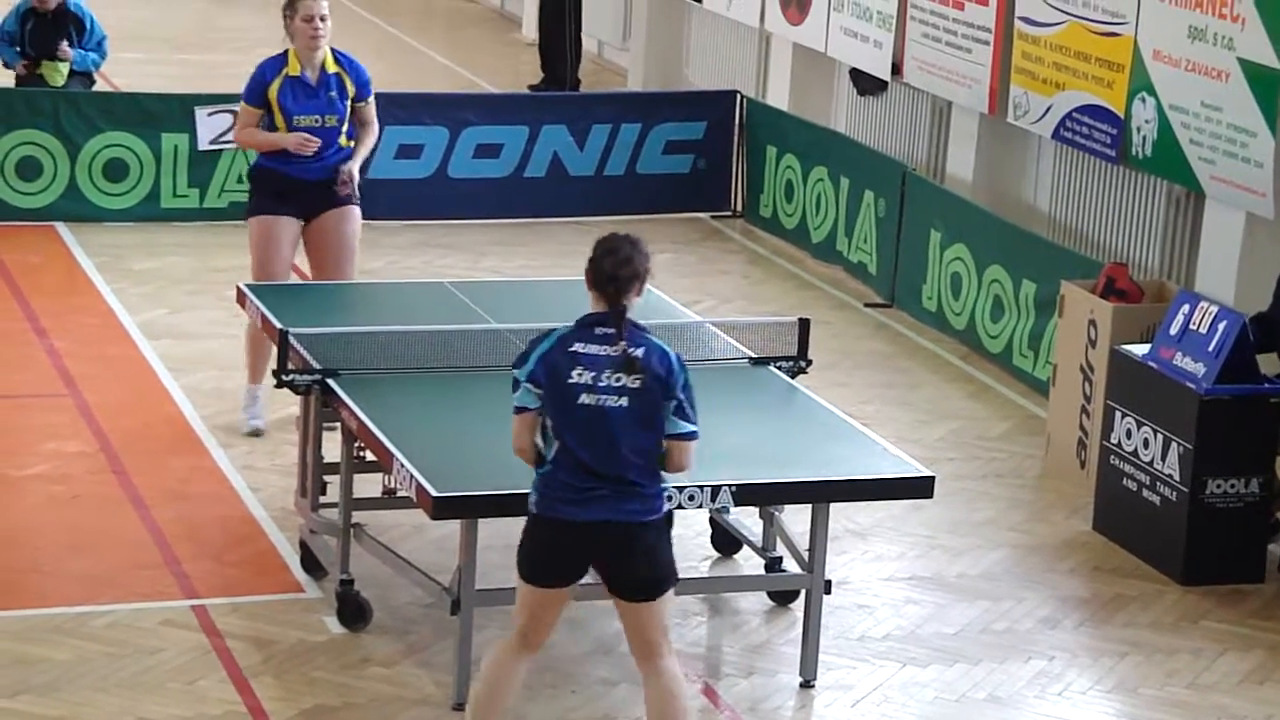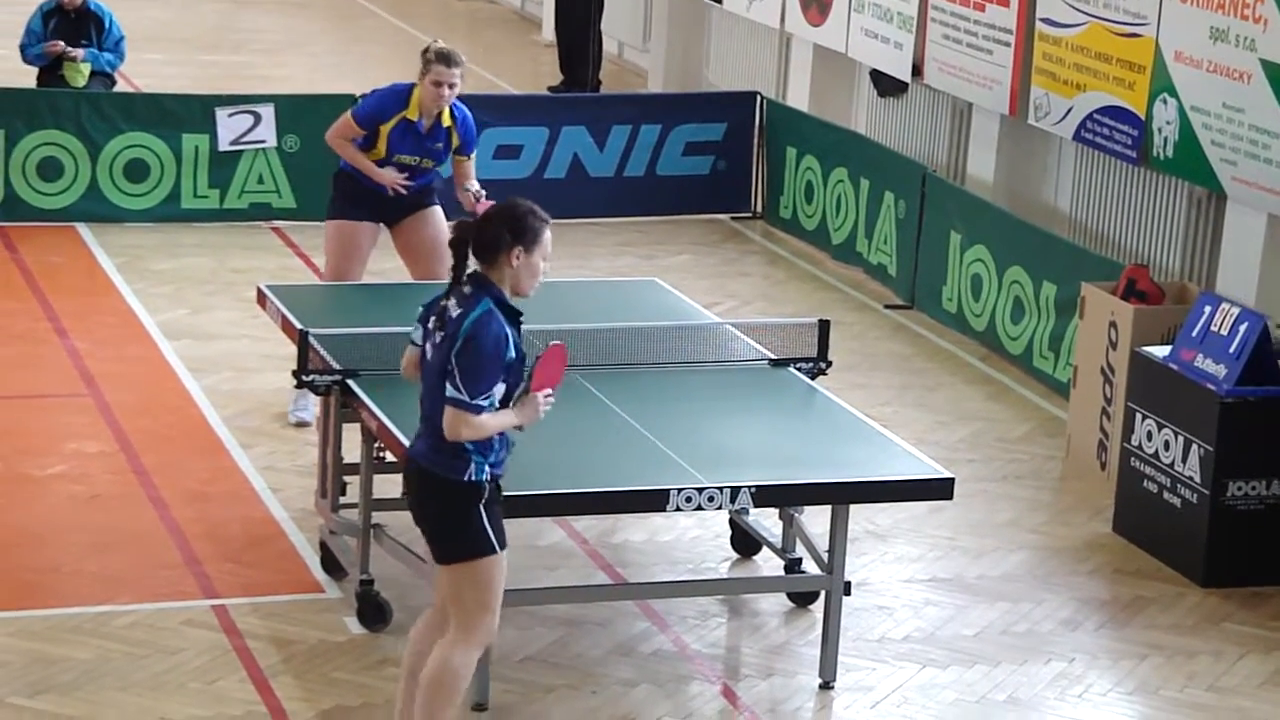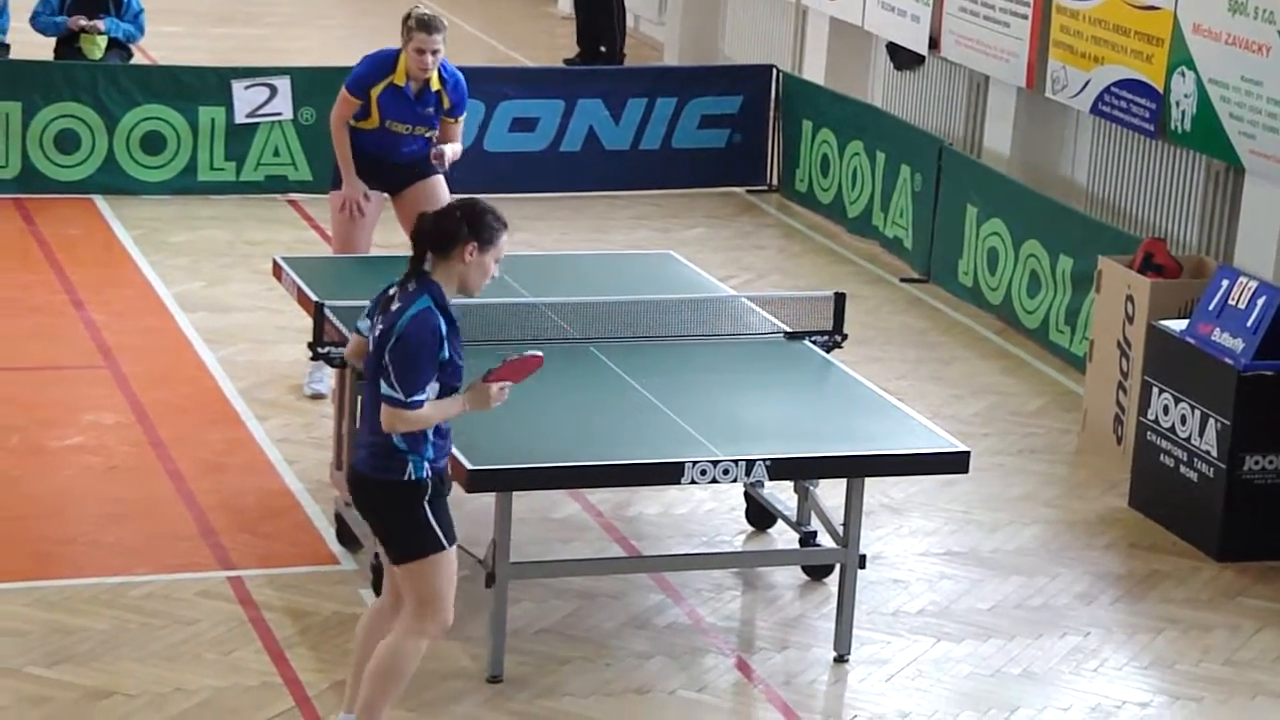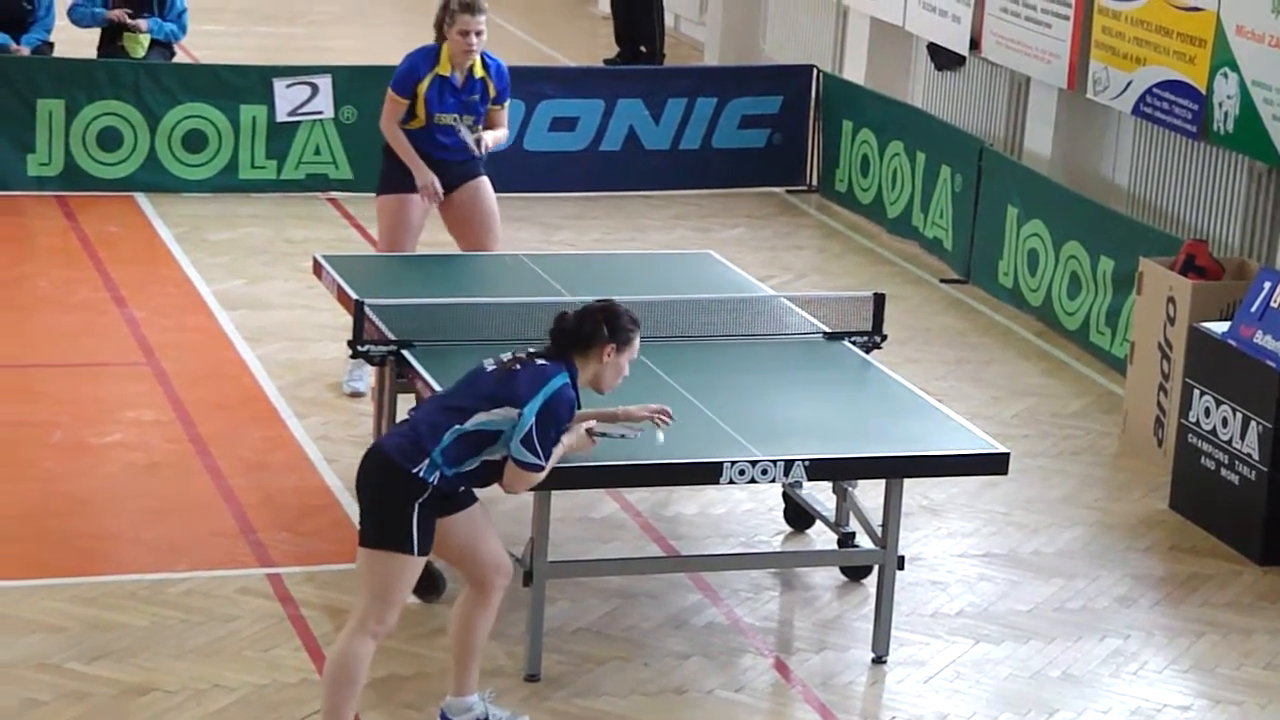
dt=1s
person 1, frame 1
left shoulder: (546, 351)
right shoulder: (663, 362)
left elbow: (523, 443)
right elbow: (681, 459)
left hip: (555, 522)
right hip: (635, 527)
left knee: (522, 642)
right knee: (655, 657)
person 1, frame 2
left shoulder: (449, 301)
right shoulder: (488, 329)
left elbow: (413, 366)
right elbow: (460, 424)
right wrist: (520, 413)
left hip: (430, 476)
right hip: (460, 488)
left knee: (449, 609)
right knee: (474, 629)
person 1, frame 3
left shoulder: (399, 294)
right shoulder: (425, 322)
left elbow: (356, 353)
right elbow: (397, 418)
right wrist: (469, 399)
left hip: (378, 474)
right hip: (403, 483)
left knee: (401, 602)
right knee: (431, 619)
person 1, frame 4
left shoulder: (541, 367)
right shoulder: (556, 390)
right elbow: (517, 480)
left wrist: (623, 415)
right wrist: (569, 443)
left hip: (430, 480)
right hip: (403, 480)
left knee: (492, 575)
right knee: (373, 624)
person 2, frame 1
left shoulder: (352, 72)
right shoulder: (268, 74)
left elbow: (369, 125)
right elbow: (242, 134)
left wrist: (355, 163)
right wrist: (285, 140)
left hip: (332, 188)
right hip: (276, 189)
right ankle: (254, 394)
person 2, frame 2
left shoulder: (462, 123)
right shoulder: (386, 102)
left elbow: (464, 180)
right elbow: (336, 137)
left wrist: (471, 195)
right wrist: (375, 173)
left hip: (417, 196)
right hip: (359, 191)
right ankle: (306, 388)
person 2, frame 3
left shoulder: (453, 84)
right shoulder: (374, 68)
left elbow: (453, 142)
right elbow: (338, 120)
left wrist: (446, 153)
right wrist: (350, 180)
left hip: (417, 165)
right hip: (363, 162)
right ankle: (323, 359)
person 2, frame 4
left shoulder: (495, 73)
right shoulder: (418, 64)
left elbow: (499, 129)
right elbow: (388, 123)
left wrist: (487, 137)
right wrist: (419, 171)
left hip: (463, 165)
right hip: (408, 162)
left knee: (488, 257)
right ankle: (363, 357)
